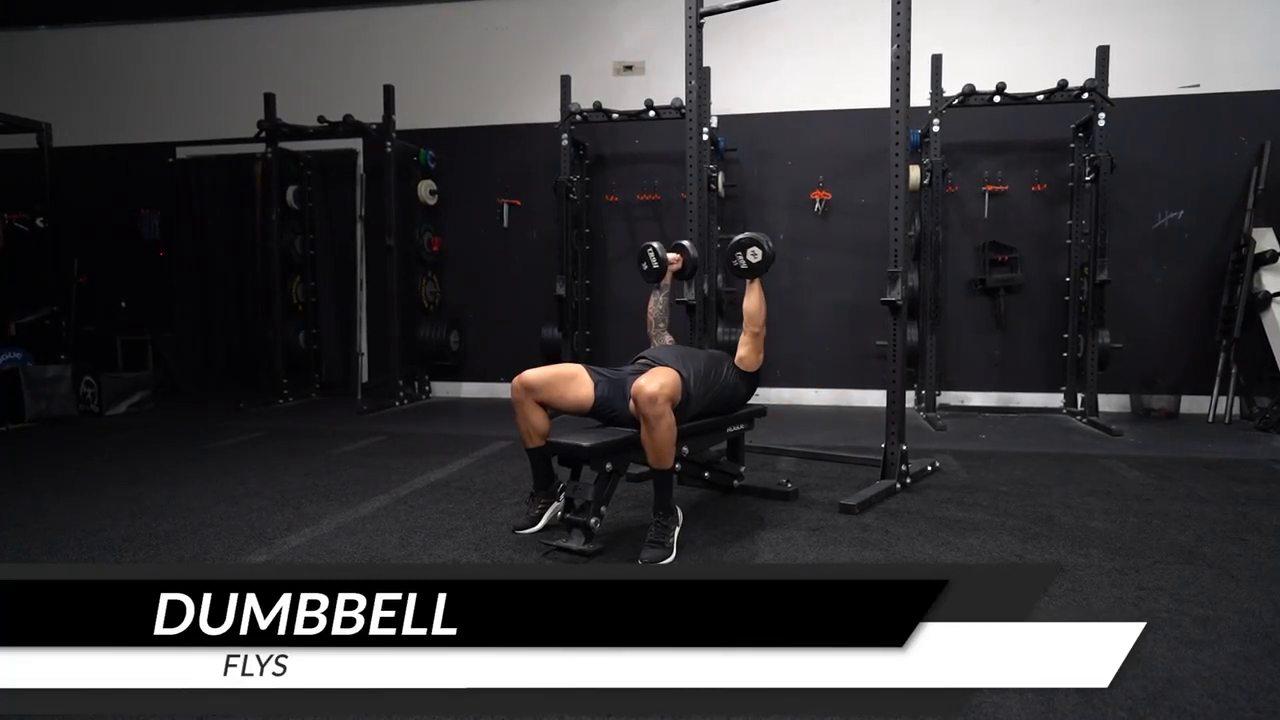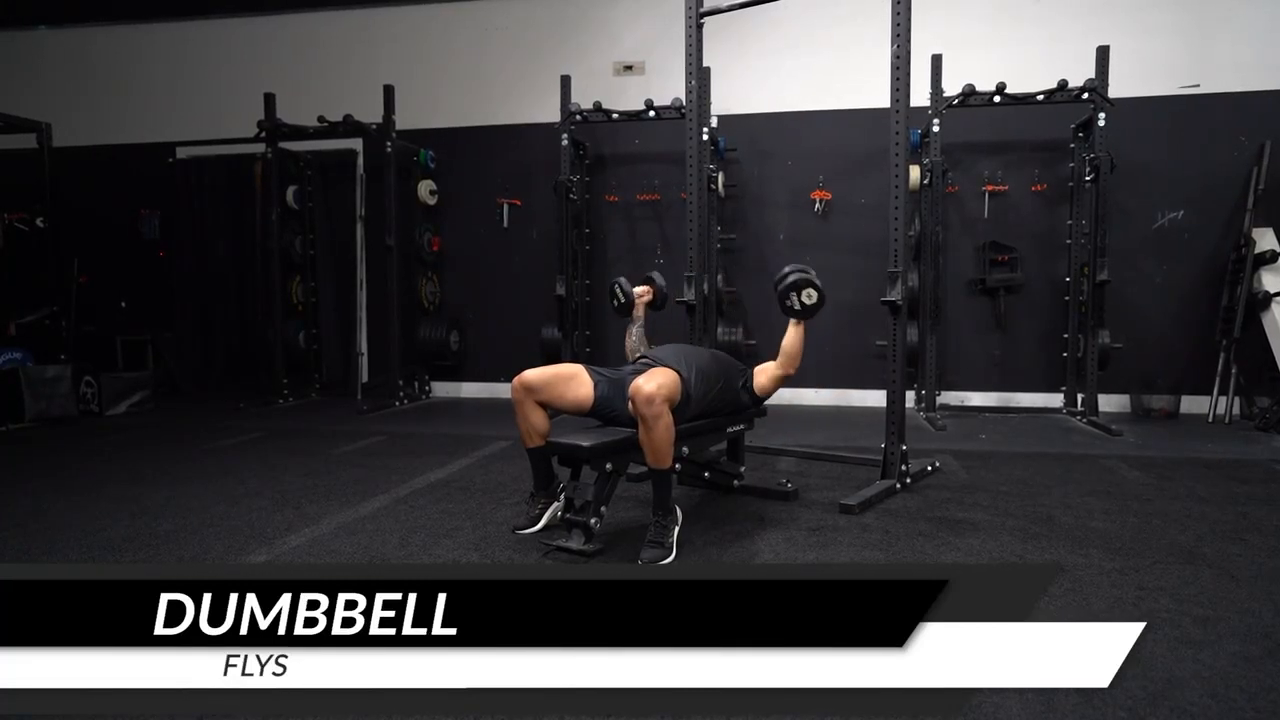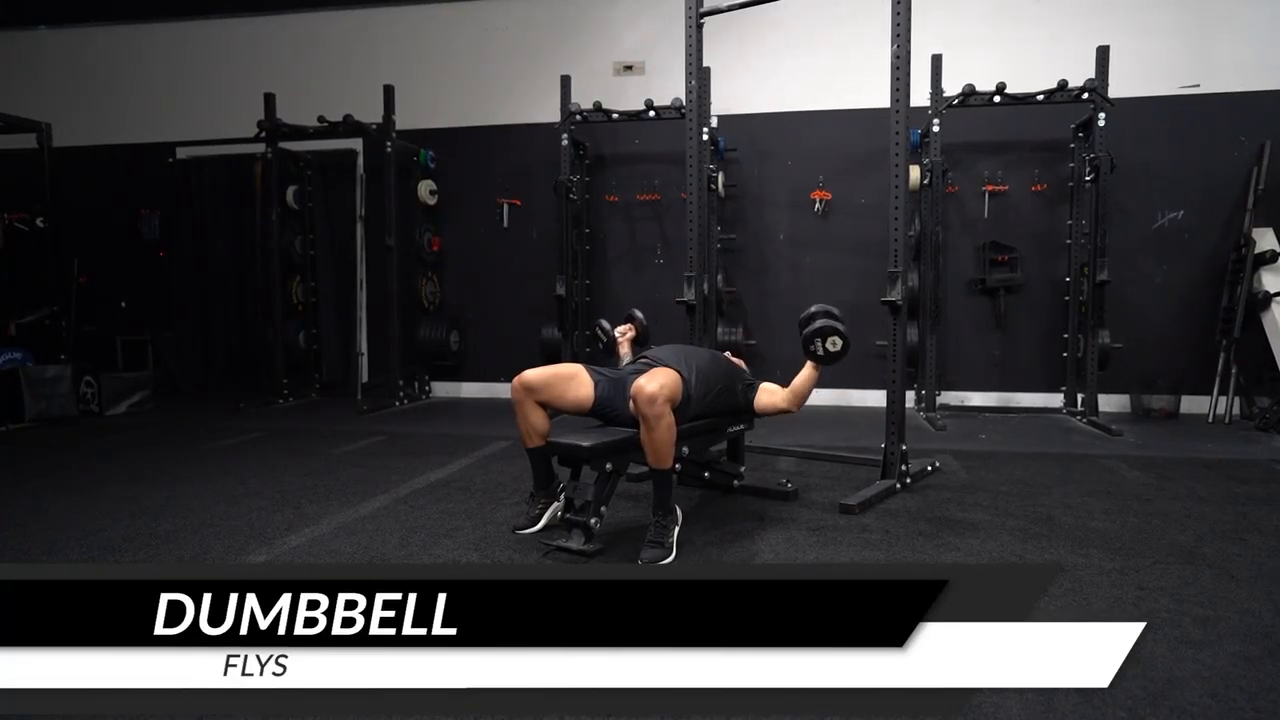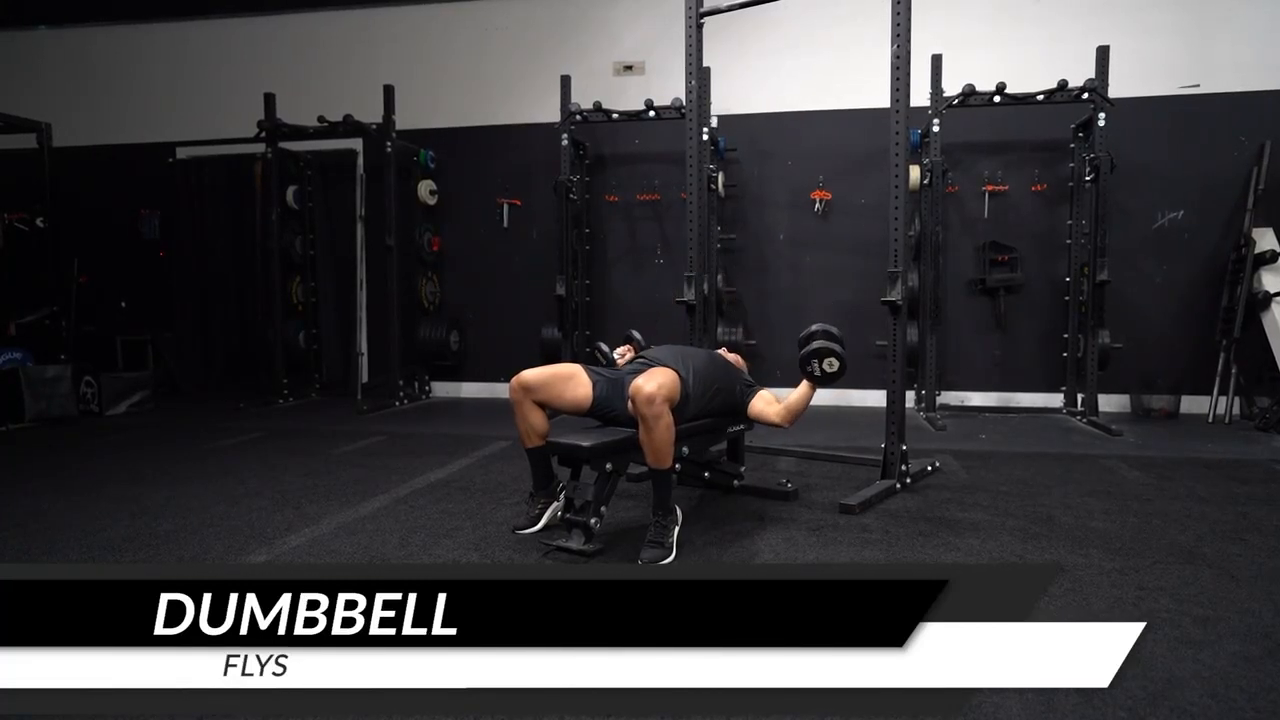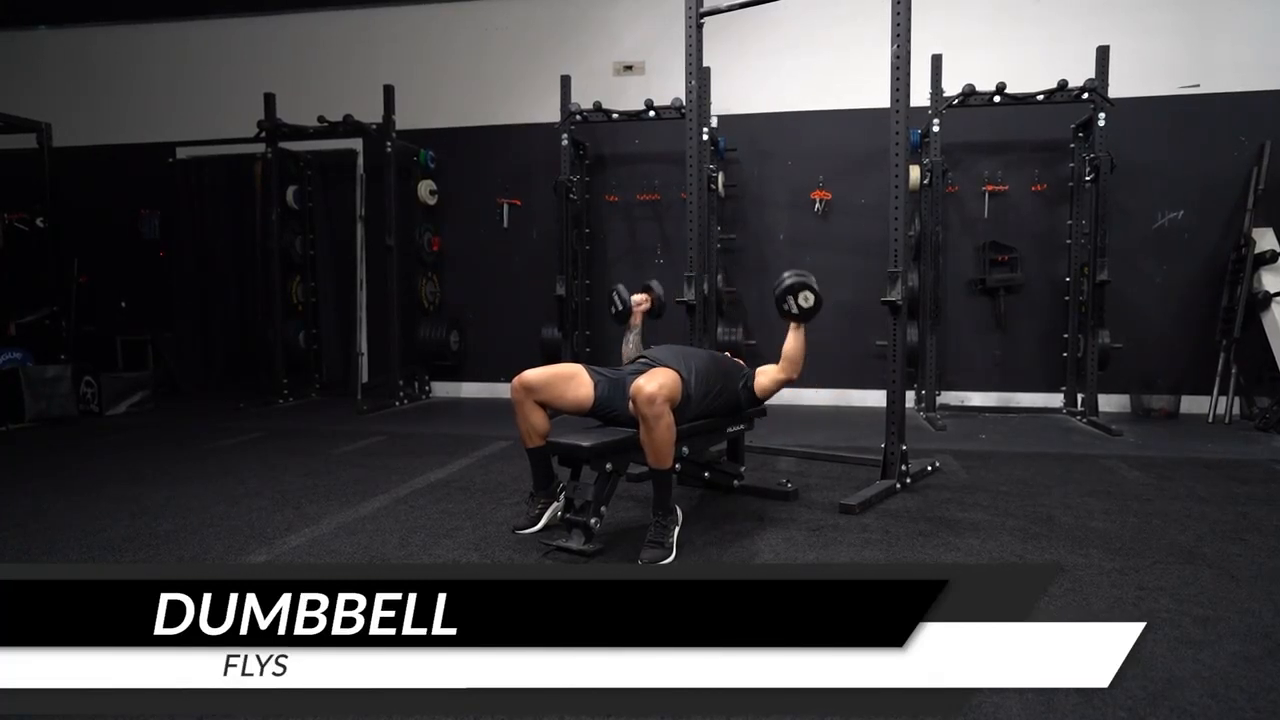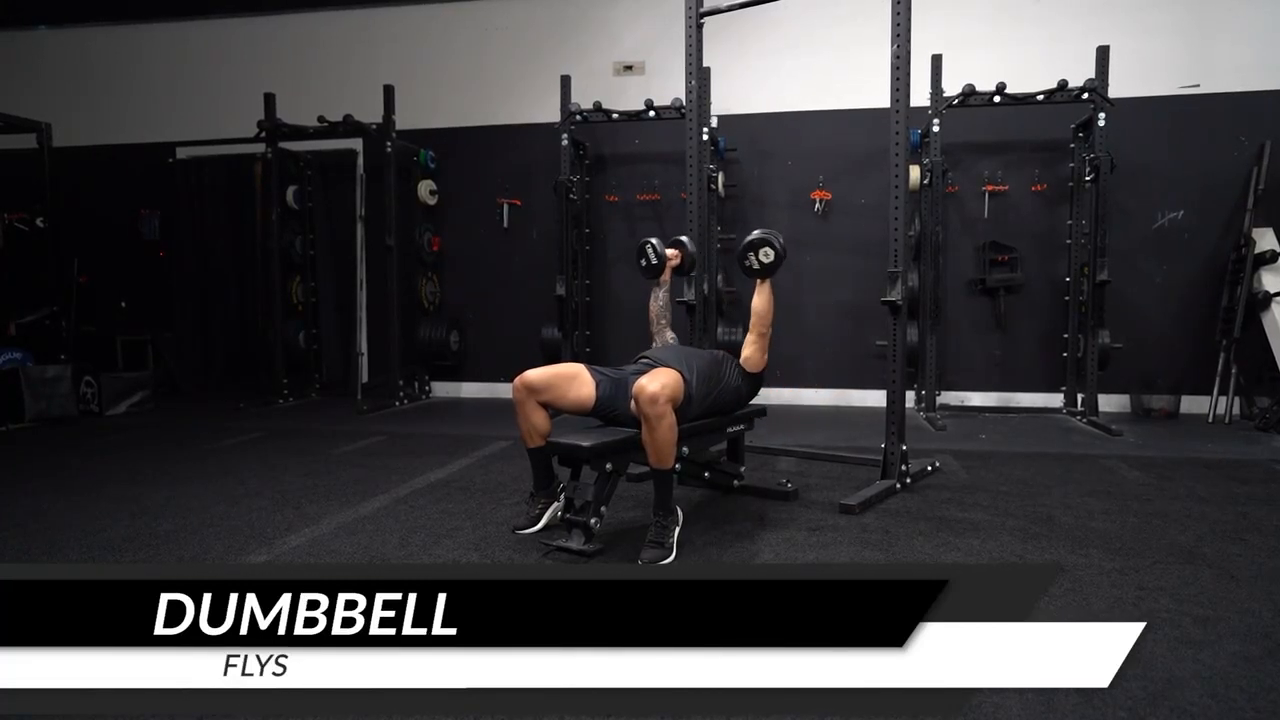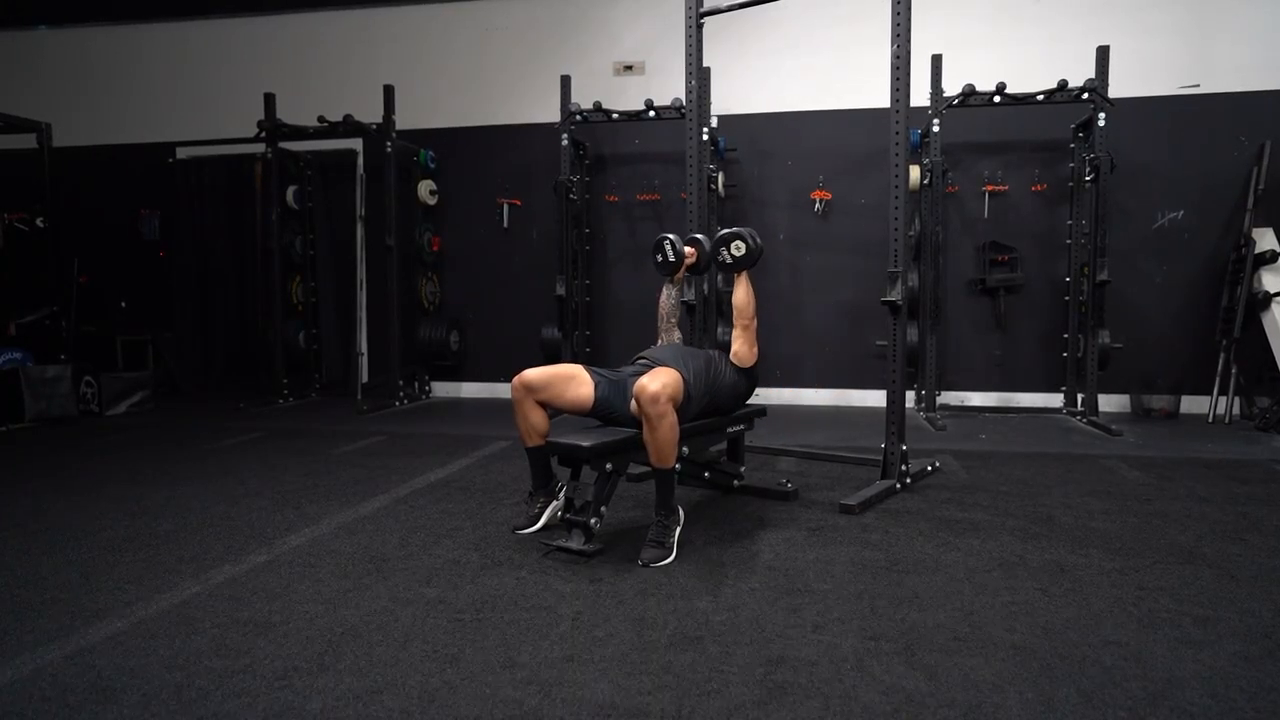
dt=0.4s
person 1, frame 1
left shoulder: (738, 380)
right shoulder: (695, 361)
left elbow: (753, 331)
right elbow: (658, 328)
left wrist: (752, 278)
right wrist: (665, 277)
left hip: (655, 389)
right hip: (624, 378)
left knee: (649, 393)
right knee: (525, 385)
left ankle: (665, 516)
right ankle: (547, 492)
person 1, frame 2
left shoulder: (743, 383)
left elbow: (784, 368)
right elbow: (638, 355)
left wrist: (796, 319)
right wrist: (639, 308)
left hip: (652, 392)
right hip: (625, 379)
left knee: (647, 392)
right knee: (524, 385)
left ankle: (665, 516)
right ankle: (547, 493)
person 1, frame 3
left shoulder: (742, 385)
left elbow: (789, 401)
left wrist: (815, 360)
right wrist: (625, 345)
left hip: (654, 392)
right hip: (628, 378)
left knee: (649, 392)
right knee: (525, 385)
left ankle: (665, 516)
right ankle: (547, 494)
person 1, frame 4
left shoulder: (739, 385)
left elbow: (782, 416)
left wrist: (812, 377)
right wrist: (625, 362)
left hip: (653, 392)
right hip: (626, 378)
left knee: (648, 393)
right knee: (523, 385)
left ankle: (664, 516)
right ankle: (546, 493)
person 1, frame 5
left shoulder: (741, 382)
right shoulder: (703, 362)
left elbow: (786, 372)
right elbow: (633, 361)
left wrist: (797, 321)
right wrist: (635, 317)
left hip: (653, 394)
right hip: (623, 381)
left knee: (648, 394)
right knee: (525, 385)
left ankle: (665, 516)
right ankle: (546, 493)
person 1, frame 6
left shoulder: (740, 380)
right shoulder: (692, 357)
left elbow: (760, 331)
right elbow: (660, 325)
left wrist: (763, 279)
right wrist: (665, 274)
left hip: (656, 392)
right hip: (624, 379)
left knee: (650, 394)
right knee: (527, 385)
left ankle: (665, 516)
right ankle: (547, 492)
person 1, frame 7
left shoulder: (737, 378)
right shoulder: (690, 358)
left elbow: (745, 324)
right elbow: (668, 323)
left wrist: (740, 273)
right wrist: (677, 273)
left hip: (657, 391)
right hip: (622, 381)
left knee: (652, 392)
right knee: (525, 385)
left ankle: (667, 515)
right ankle: (546, 492)
